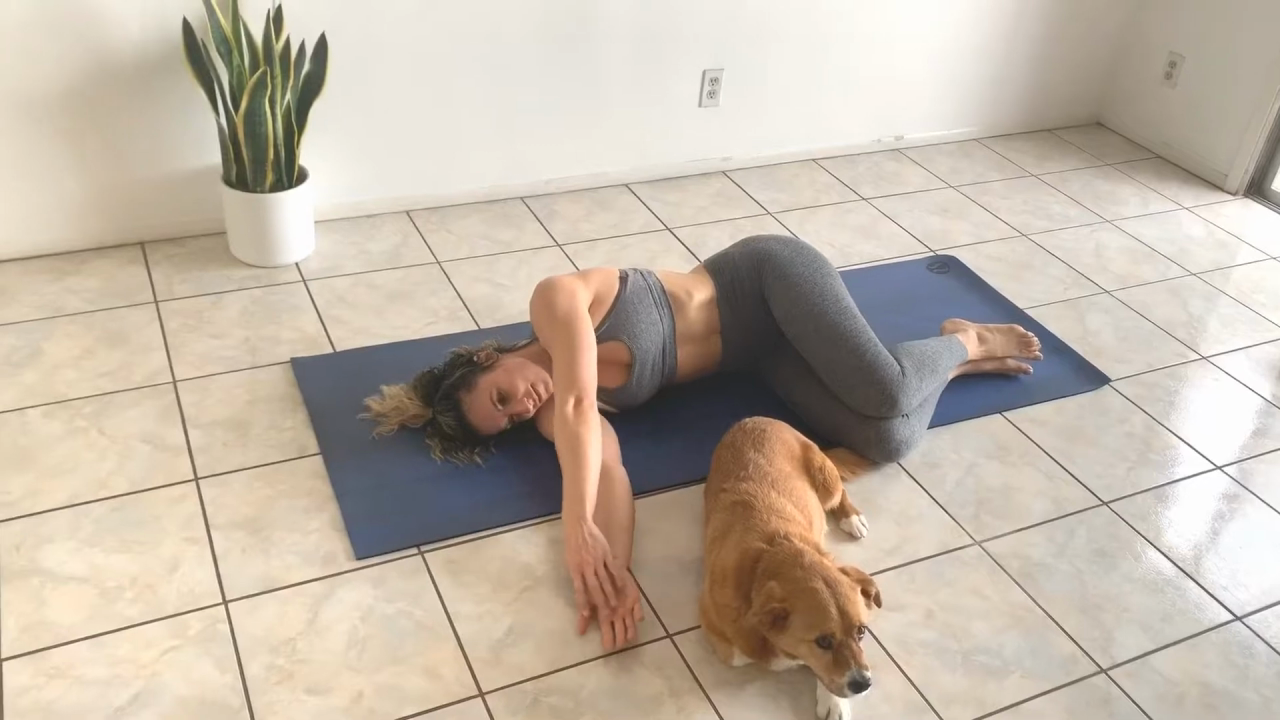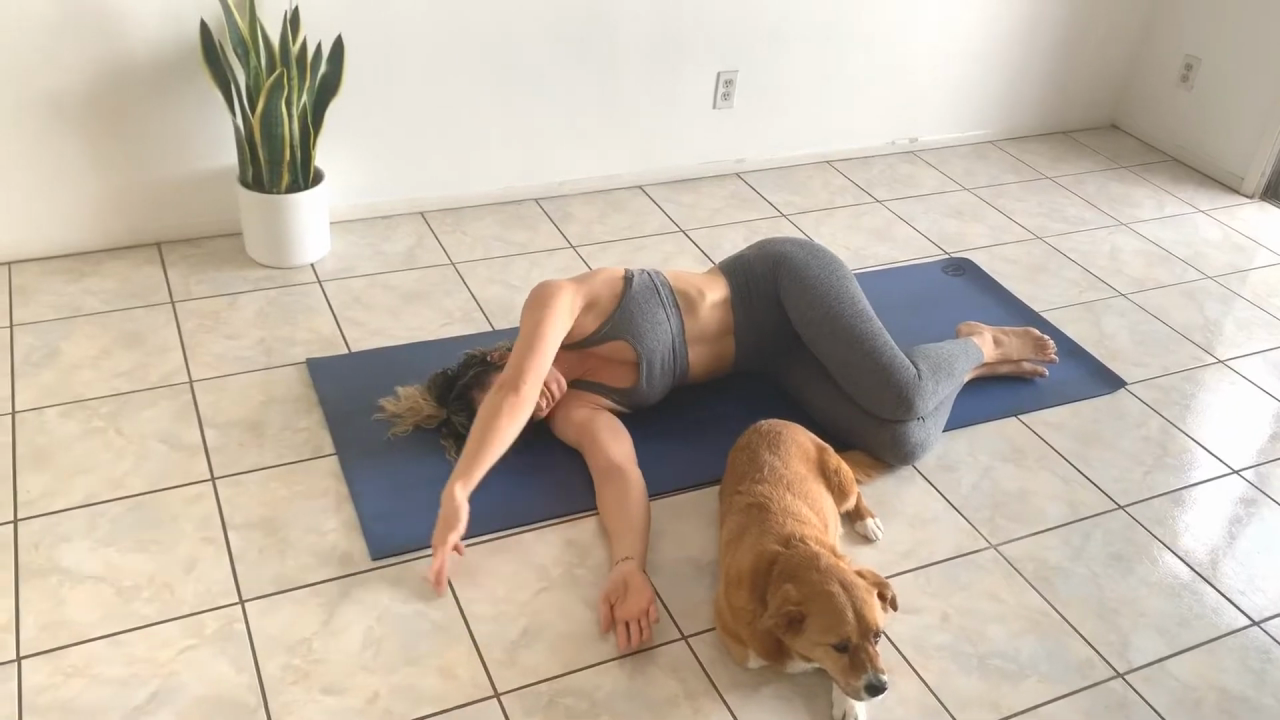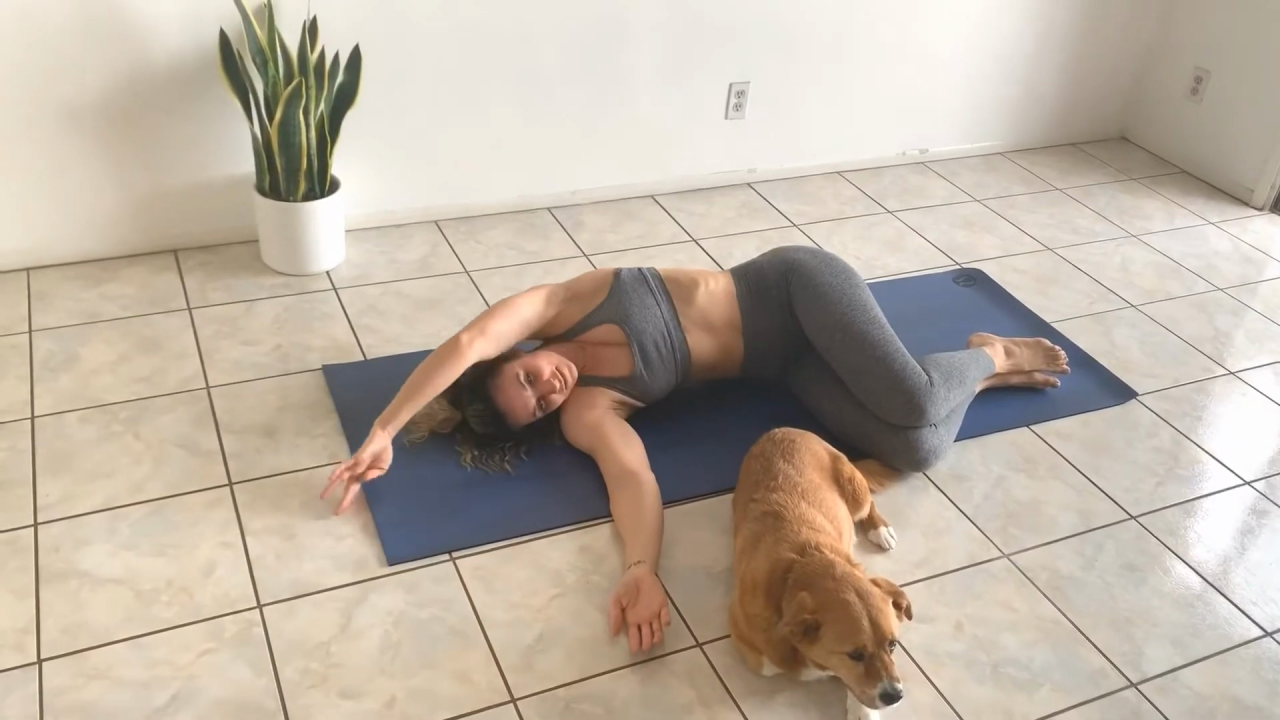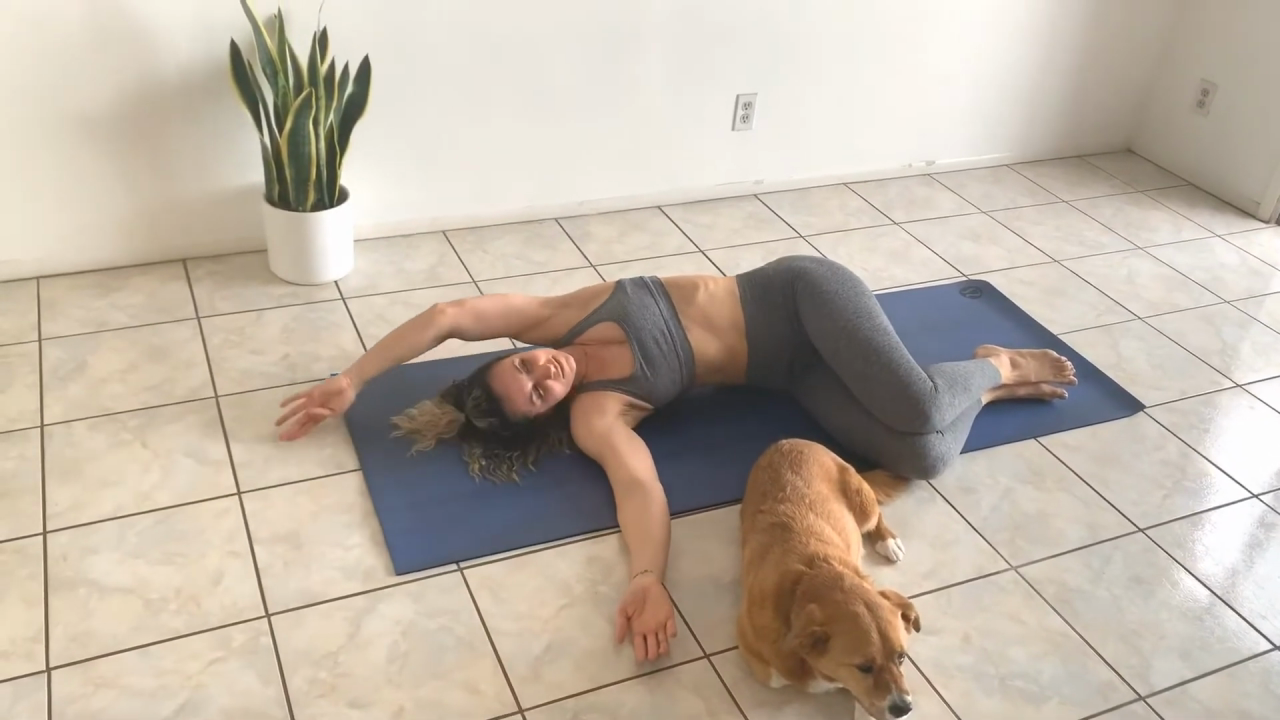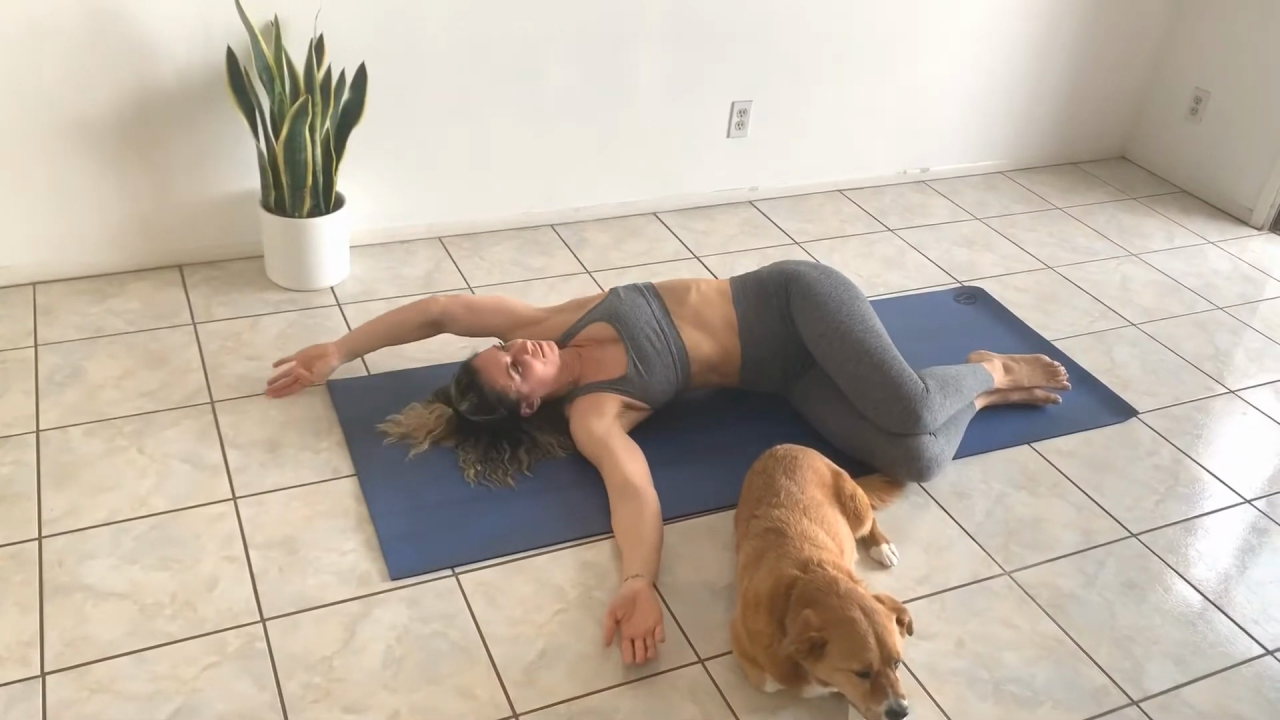
dt=0.7s
person 1, frame 1
left shoulder: (553, 302)
right shoulder: (553, 418)
left elbow: (578, 404)
right elbow: (606, 468)
left wrist: (579, 528)
right wrist: (615, 568)
left hip: (768, 276)
right hip: (755, 353)
left knee: (885, 397)
right knee: (886, 441)
left ankle: (963, 344)
right ankle: (957, 359)
person 1, frame 2
left shoulder: (559, 303)
right shoulder: (577, 414)
left elbow: (516, 382)
right elbow: (619, 472)
left wrist: (455, 495)
right wrist: (628, 566)
left hip: (781, 276)
right hip: (769, 353)
left knee: (901, 399)
right knee: (900, 443)
left ankle: (980, 346)
right ankle: (972, 359)
person 1, frame 3
left shoulder: (553, 308)
right shoulder: (586, 414)
left elbow: (465, 345)
right elbow: (631, 475)
left wrist: (384, 426)
right wrist: (640, 570)
left hip: (793, 282)
right hip: (776, 362)
left knee: (913, 409)
right knee: (914, 449)
left ankle: (989, 356)
right ankle: (985, 368)
person 1, frame 4
left shoulder: (550, 315)
right shoulder: (593, 417)
right elbow: (639, 485)
left hip: (798, 291)
right hip: (784, 371)
left knee: (917, 413)
right knee: (920, 456)
left ankle: (995, 368)
right ankle: (989, 381)
person 1, frame 5
left shoulder: (541, 324)
right shoulder: (590, 417)
right elbow: (633, 488)
left hip: (792, 293)
right hip: (778, 371)
left knee: (908, 413)
right knee: (913, 455)
left ankle: (989, 372)
right ankle: (984, 388)
